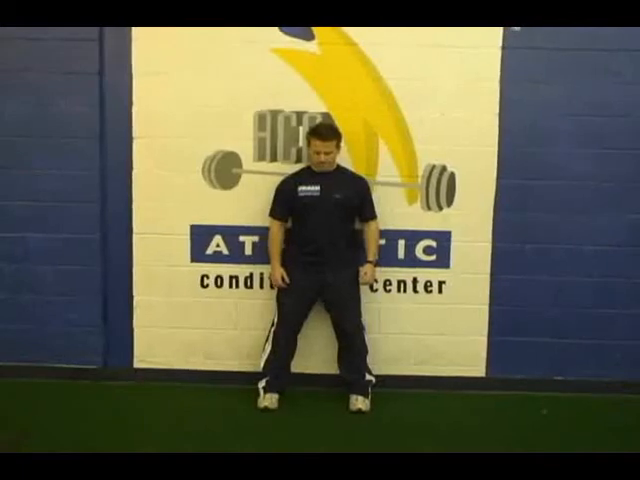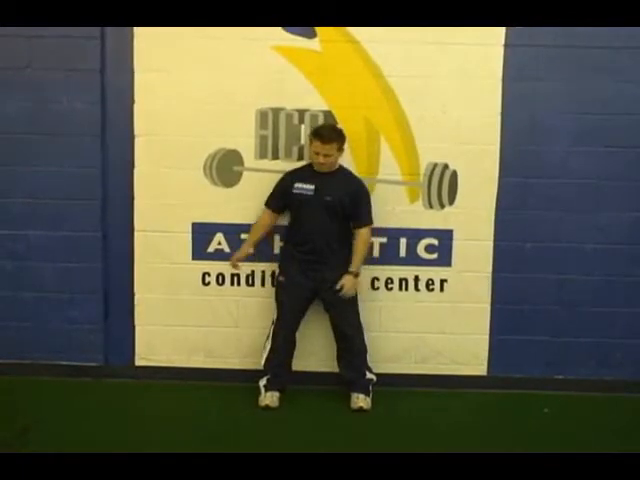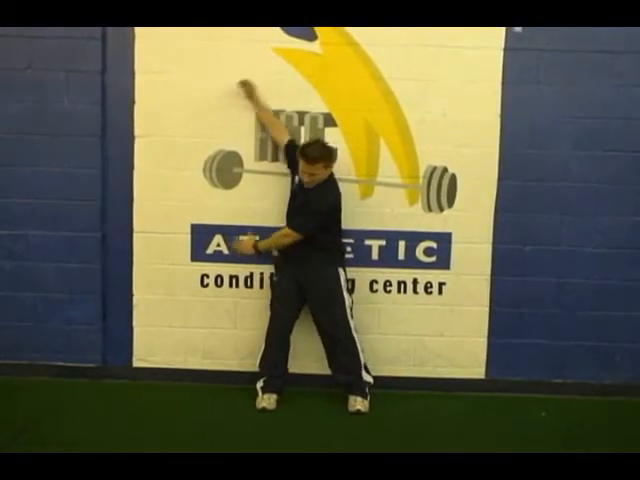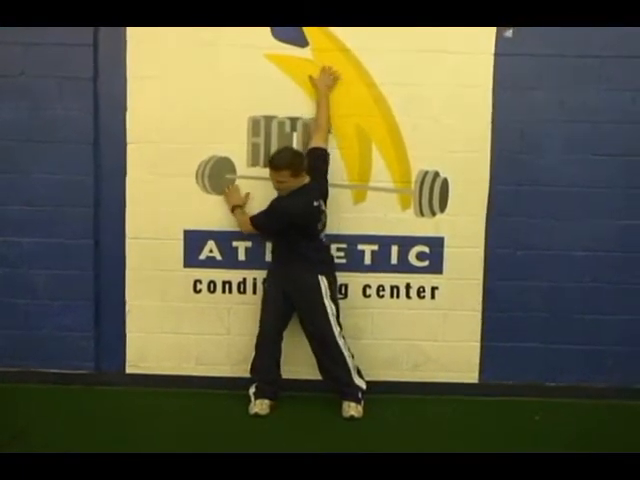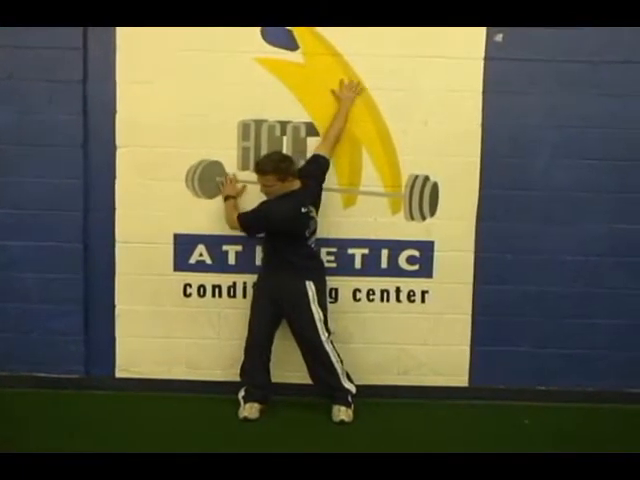
dt=1s
person 1, frame 1
left shoulder: (355, 184)
right shoulder: (292, 184)
left elbow: (369, 224)
right elbow: (277, 225)
left wrist: (370, 261)
right wrist: (275, 264)
left hip: (342, 272)
right hip: (298, 271)
left knee: (351, 331)
right knee: (284, 328)
left ankle: (360, 389)
right ankle: (271, 387)
person 1, frame 2
left shoulder: (353, 186)
right shoulder: (293, 179)
left elbow: (362, 231)
right elbow: (270, 214)
left wrist: (353, 272)
right wrist: (246, 247)
left hip: (336, 271)
right hip: (295, 267)
left knee: (348, 329)
right knee: (284, 326)
left ankle: (360, 387)
right ankle: (272, 385)
person 1, frame 3
left shoulder: (326, 198)
right shoulder: (301, 162)
left elbow: (289, 235)
right elbow: (279, 131)
left wrist: (256, 246)
right wrist: (254, 99)
left hip: (324, 269)
right hip: (290, 265)
left knee: (337, 329)
right knee: (278, 326)
left ankle: (358, 389)
right ankle: (269, 387)
person 1, frame 4
left shoulder: (288, 207)
right shoulder: (316, 173)
left elbow: (250, 226)
right elbow: (320, 134)
left wrist: (237, 205)
right wrist: (322, 93)
left hip: (312, 276)
right hip: (281, 272)
left knee: (326, 335)
right knee: (268, 332)
left ankle: (352, 393)
right ankle: (263, 393)
person 1, frame 5
left shoulder: (274, 212)
right shoulder: (310, 179)
left elbow: (235, 222)
right elbow: (328, 141)
left wrist: (230, 197)
right wrist: (345, 104)
left hip: (302, 282)
right hip: (271, 278)
left knee: (315, 340)
right knee: (257, 338)
left ankle: (343, 397)
right ankle: (253, 396)
